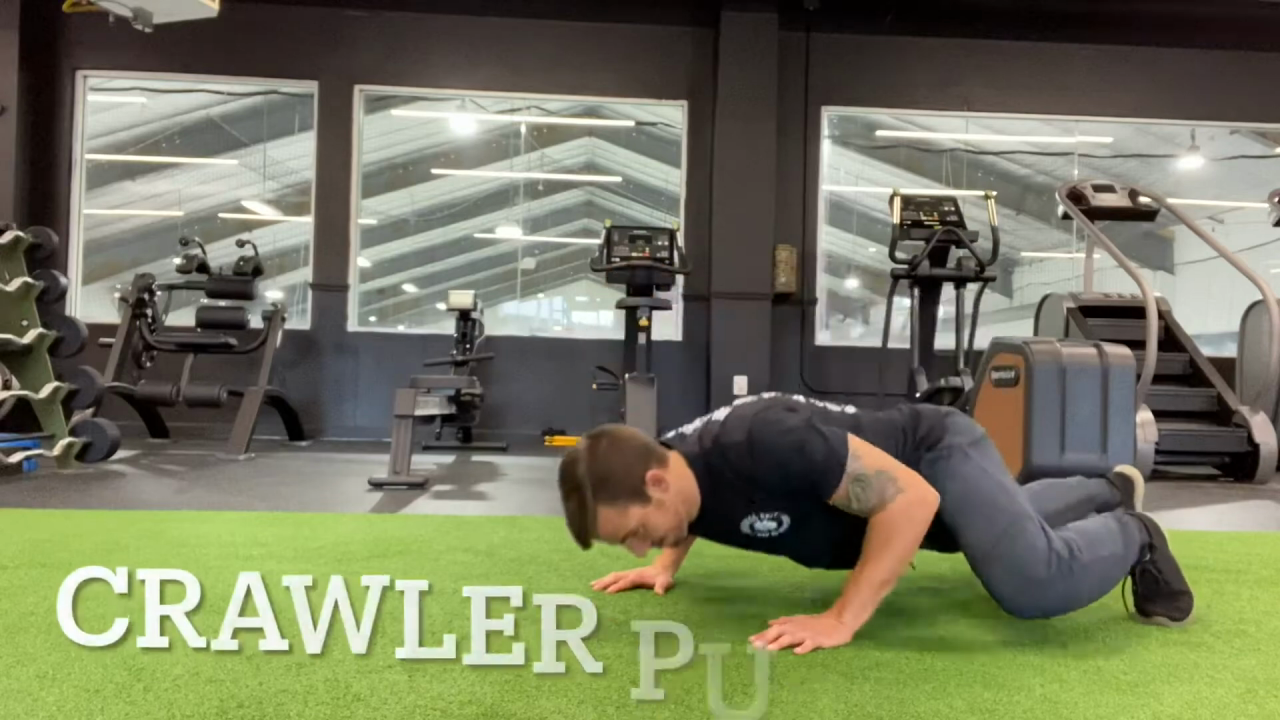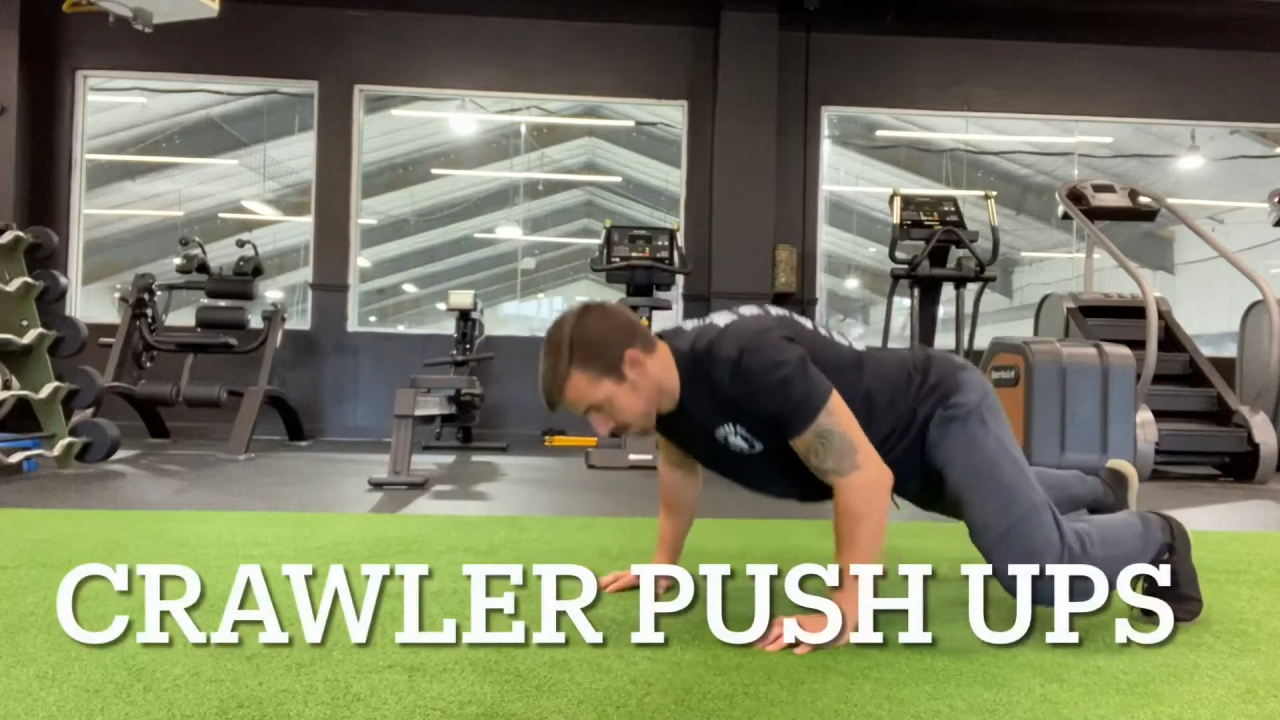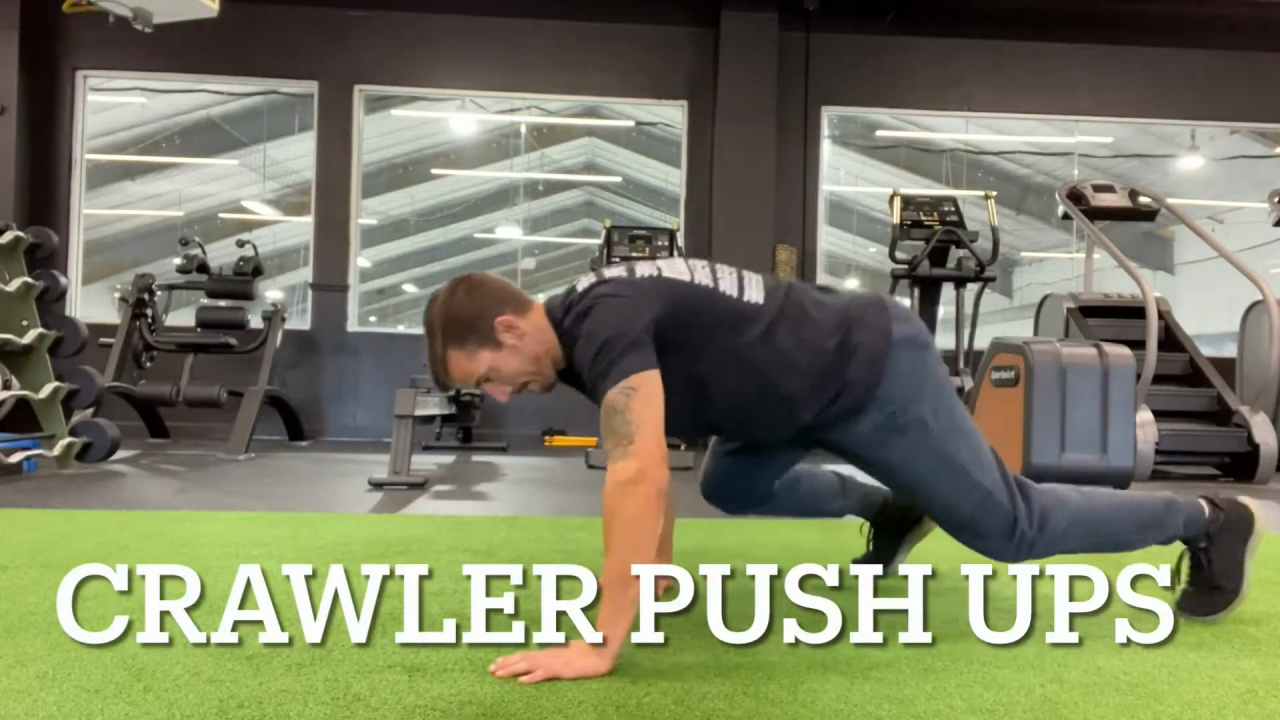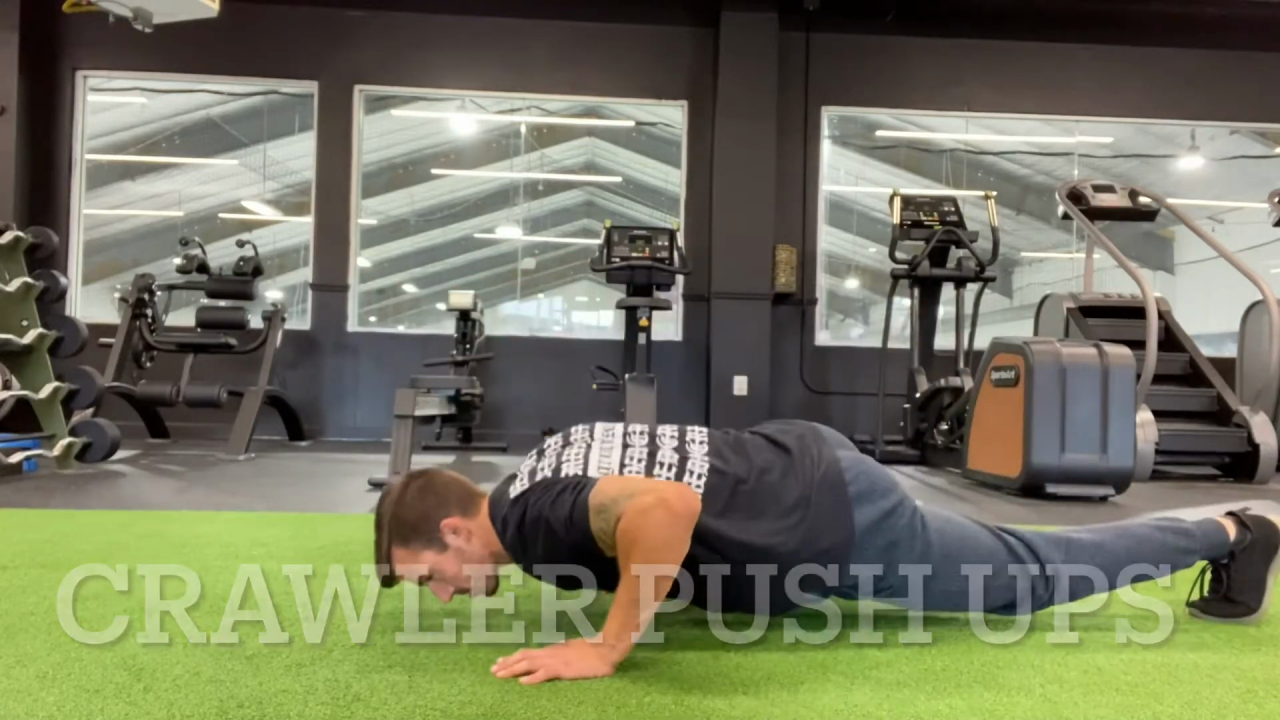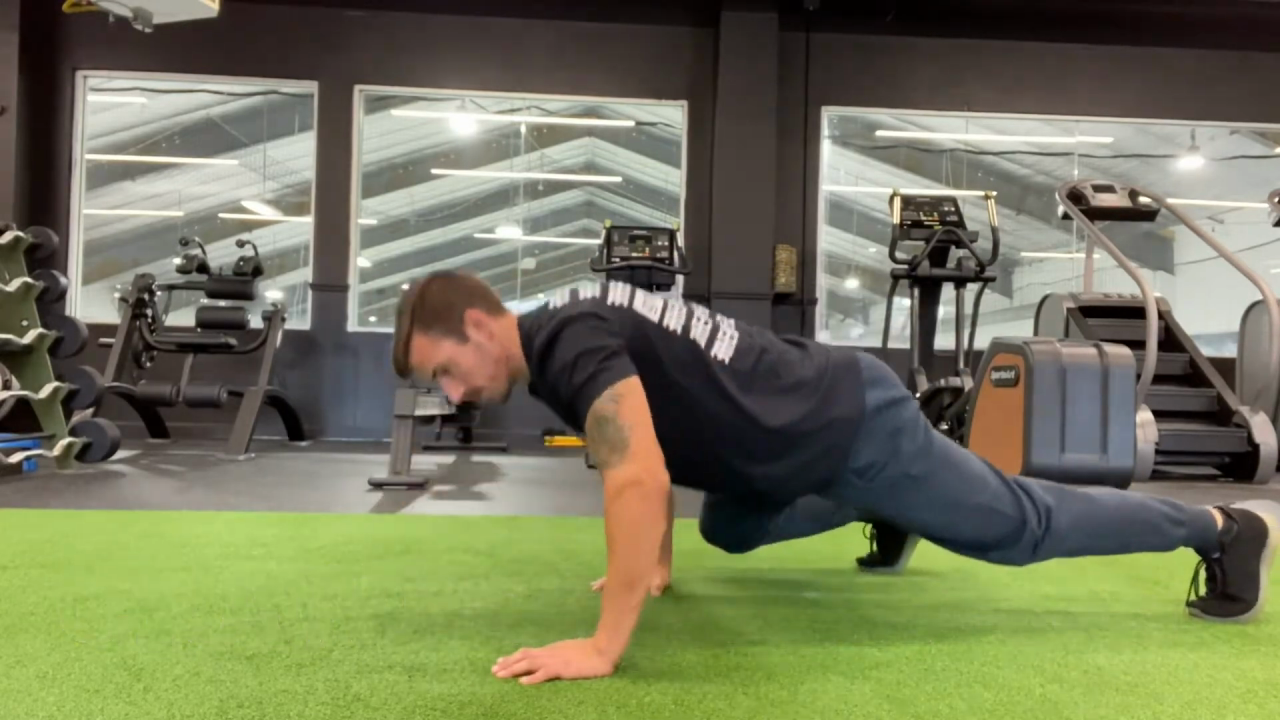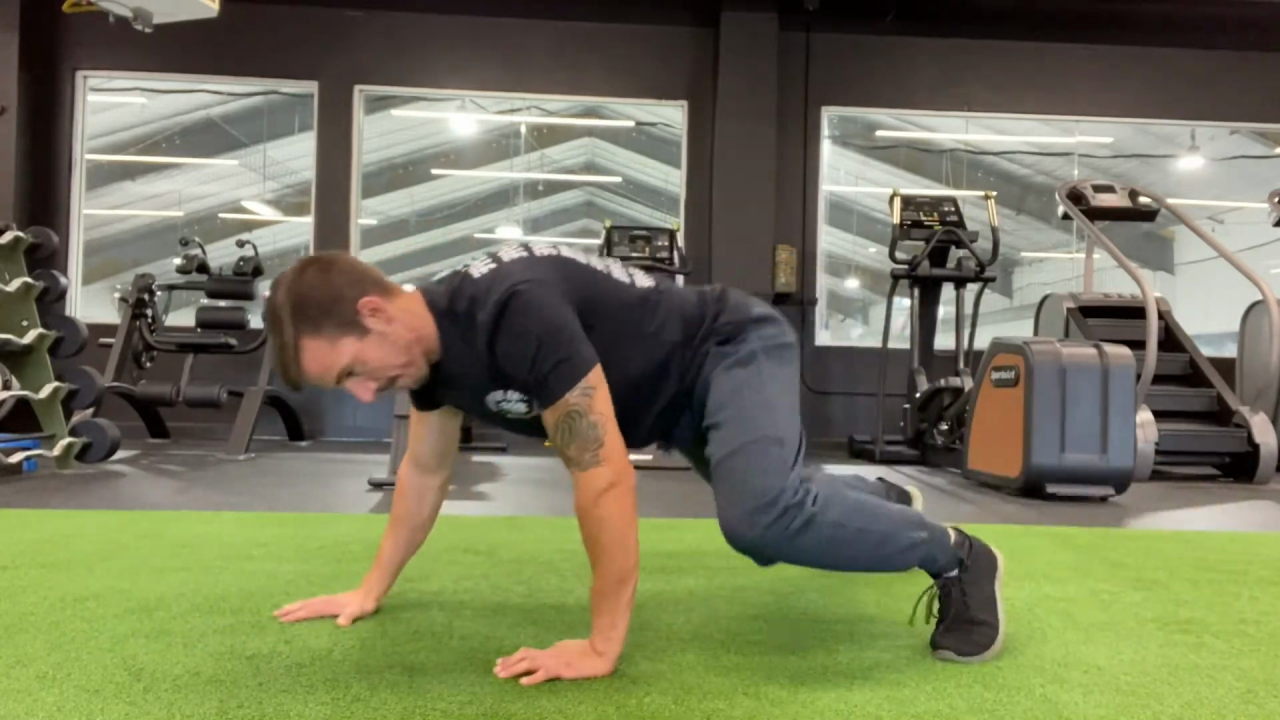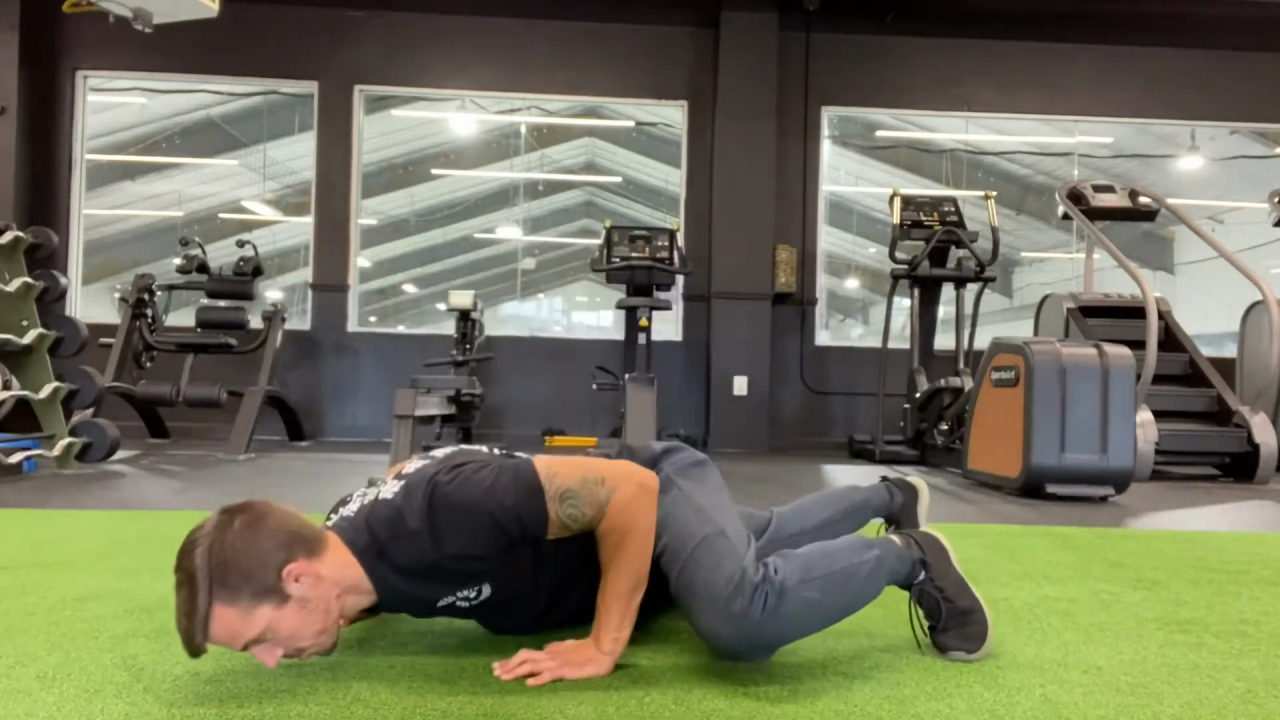
dt=0.7s
person 1, frame 1
left shoulder: (759, 448)
right shoulder: (676, 467)
left elbow: (912, 497)
left wrist: (842, 620)
right wrist: (664, 566)
left hip: (934, 456)
right hip: (898, 486)
left knee: (1033, 581)
right knee: (1009, 520)
left ankle: (1129, 538)
right ankle: (1110, 490)
person 1, frame 2
left shoulder: (748, 361)
right shoulder: (664, 384)
left elbow: (864, 477)
right elbow: (681, 462)
left wrist: (843, 612)
right wrist: (665, 563)
left hip: (943, 407)
right hip: (895, 436)
left knee: (1036, 566)
right knee: (1002, 496)
left ankle: (1151, 537)
right ankle: (1104, 489)
person 1, frame 3
left shoulder: (598, 325)
right shoulder: (592, 321)
left elbow: (638, 475)
right elbow: (647, 458)
left wrist: (604, 644)
right wrist: (647, 572)
left hip: (877, 372)
right hip: (833, 364)
left knee: (1012, 526)
right knee: (733, 488)
left ankle: (1206, 519)
right ankle: (892, 510)
person 1, frame 4
left shoulder: (539, 521)
right shoulder: (541, 475)
left elbow: (668, 506)
left wrist: (607, 645)
right wrist: (646, 576)
left hip: (837, 522)
right hip: (805, 457)
left knee: (1027, 577)
person 1, frame 5
left shoulder: (567, 344)
right shoulder: (568, 330)
left elbow: (636, 479)
right elbow: (649, 455)
left wrist: (606, 644)
right wrist: (660, 558)
left hip: (855, 428)
right hip: (808, 418)
left knee: (1019, 527)
right knee: (734, 532)
right ankle: (889, 515)
person 1, frame 6
left shoulder: (513, 311)
right shoulder: (426, 339)
left elbow: (603, 481)
right elbow: (425, 470)
left wrist: (602, 646)
right wrist: (370, 590)
left hip: (737, 348)
right hip: (683, 388)
left knee: (760, 516)
right knee: (767, 503)
left ankle: (951, 556)
right ankle: (887, 501)
person 1, frame 7
left shoulder: (440, 515)
right shoulder: (349, 544)
left elbow: (630, 487)
left wrist: (603, 645)
right wrist: (373, 601)
left hip: (661, 487)
right hip: (617, 509)
left knee: (740, 613)
right knee: (762, 538)
left ankle: (905, 559)
right ankle: (890, 497)
